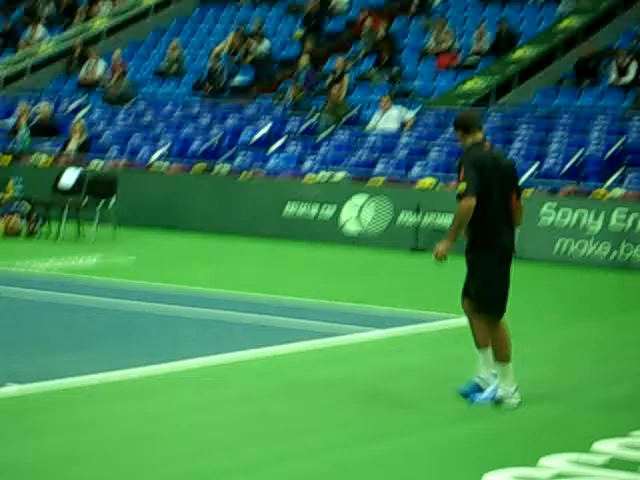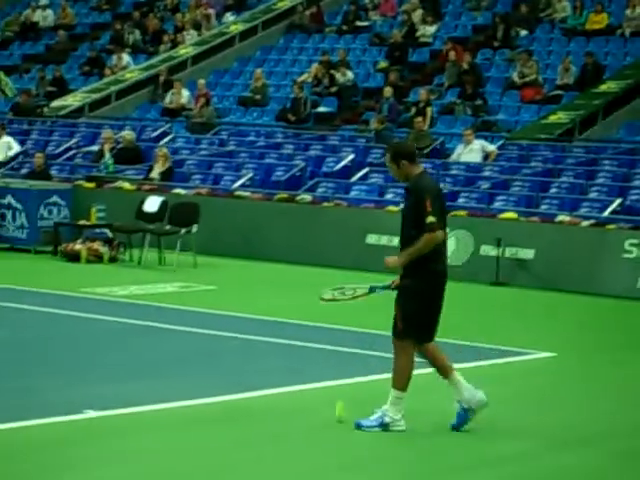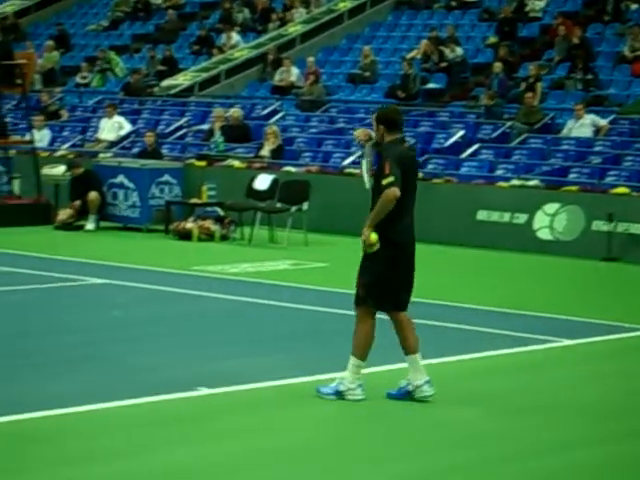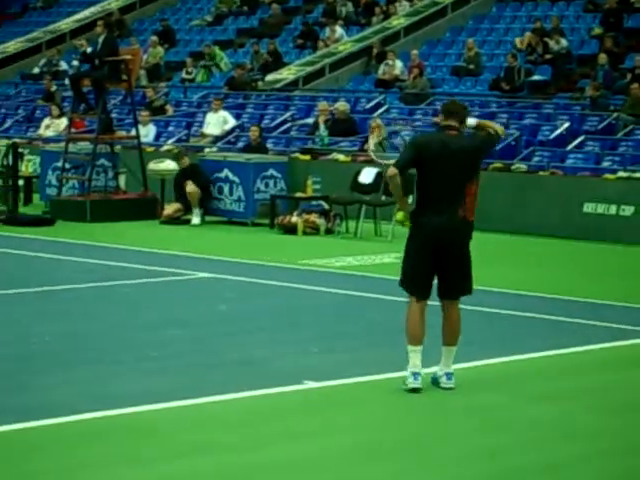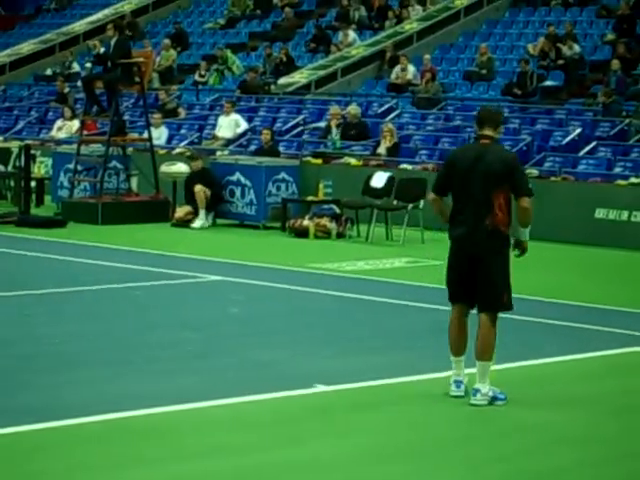
dt=1s
person 1, frame 1
left shoulder: (471, 159)
right shoulder: (504, 159)
left elbow: (468, 203)
right elbow: (517, 207)
left wrist: (449, 241)
left hip: (486, 248)
right hip: (500, 244)
left knee: (490, 316)
right knee: (471, 305)
left ankle: (507, 388)
right ankle: (488, 375)
person 1, frame 2
left shoulder: (425, 189)
right shoulder: (418, 187)
left elbow: (435, 235)
left wrist: (402, 258)
right wrist: (405, 272)
left hip: (422, 278)
right hip: (420, 276)
left knee: (402, 341)
right knee: (419, 341)
left ankle: (393, 413)
right ankle: (468, 395)
person 1, frame 3
left shoulder: (391, 155)
right shoulder: (405, 151)
left elbow: (392, 193)
left wrist: (369, 224)
right wrist: (370, 137)
left hip: (385, 242)
right hip: (402, 241)
left knee: (366, 309)
right knee: (396, 310)
left ankle: (351, 383)
right ankle: (418, 380)
person 1, frame 4
left shoulder: (421, 143)
right shoulder: (474, 143)
left elbow: (392, 173)
right elbow: (498, 130)
left wrist: (401, 204)
right wrist: (471, 123)
left hip: (424, 228)
right hip: (457, 229)
left knee: (417, 300)
right knee: (451, 301)
left ankle: (414, 371)
right ankle: (446, 371)
person 1, frame 5
left shoulder: (457, 156)
right shoulder: (508, 159)
left elbow: (434, 197)
right elbow: (524, 204)
right wrist: (523, 236)
left hip: (461, 240)
right hip: (492, 242)
left knee: (459, 308)
right knee: (488, 313)
left ankle: (457, 378)
right ankle: (481, 387)
